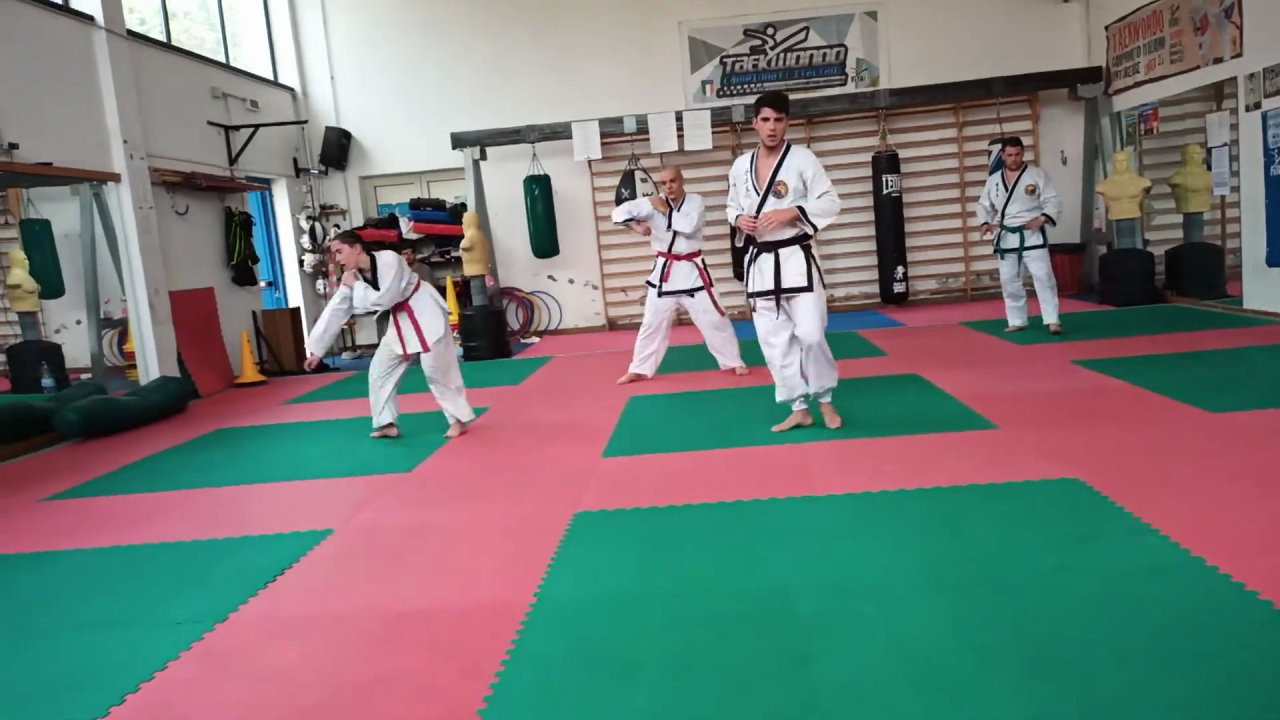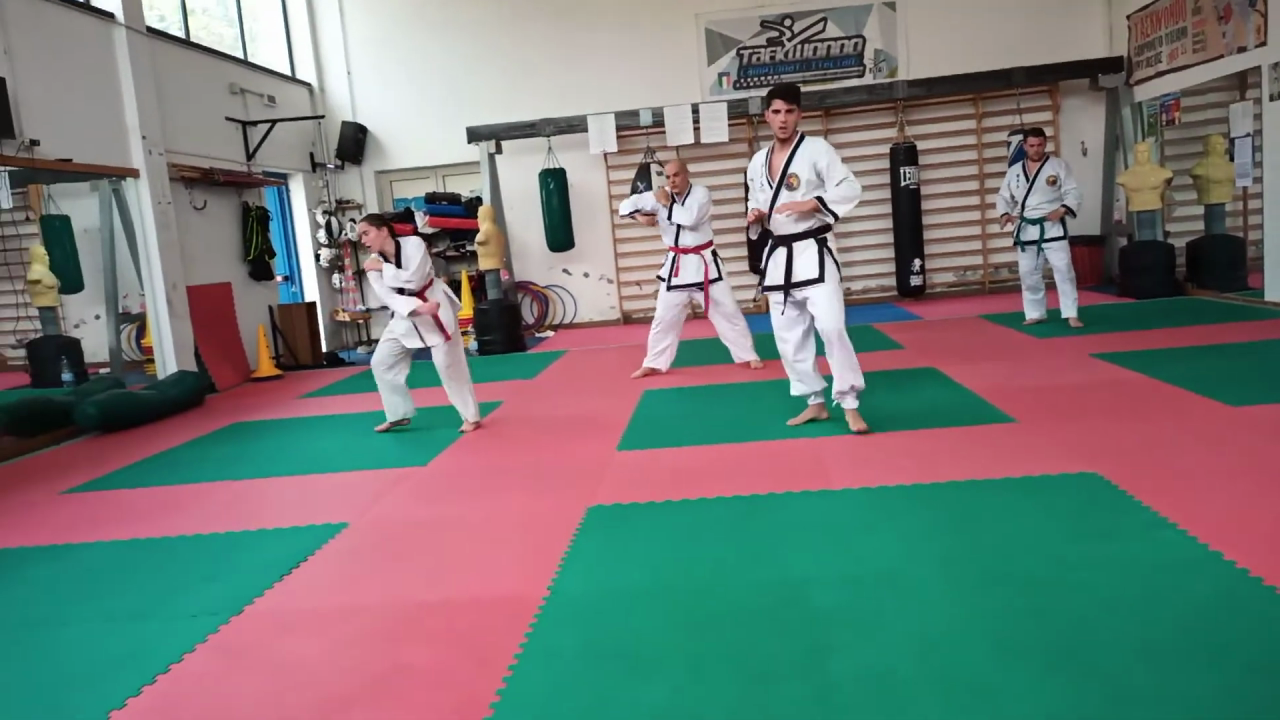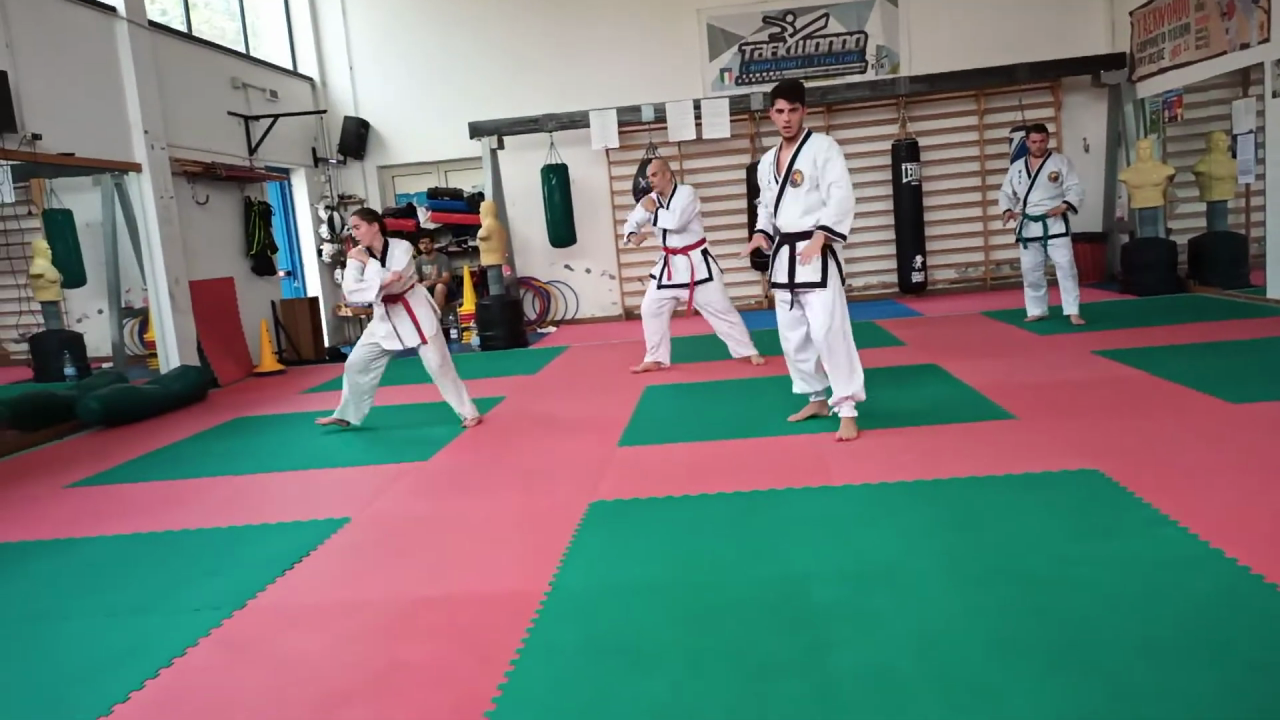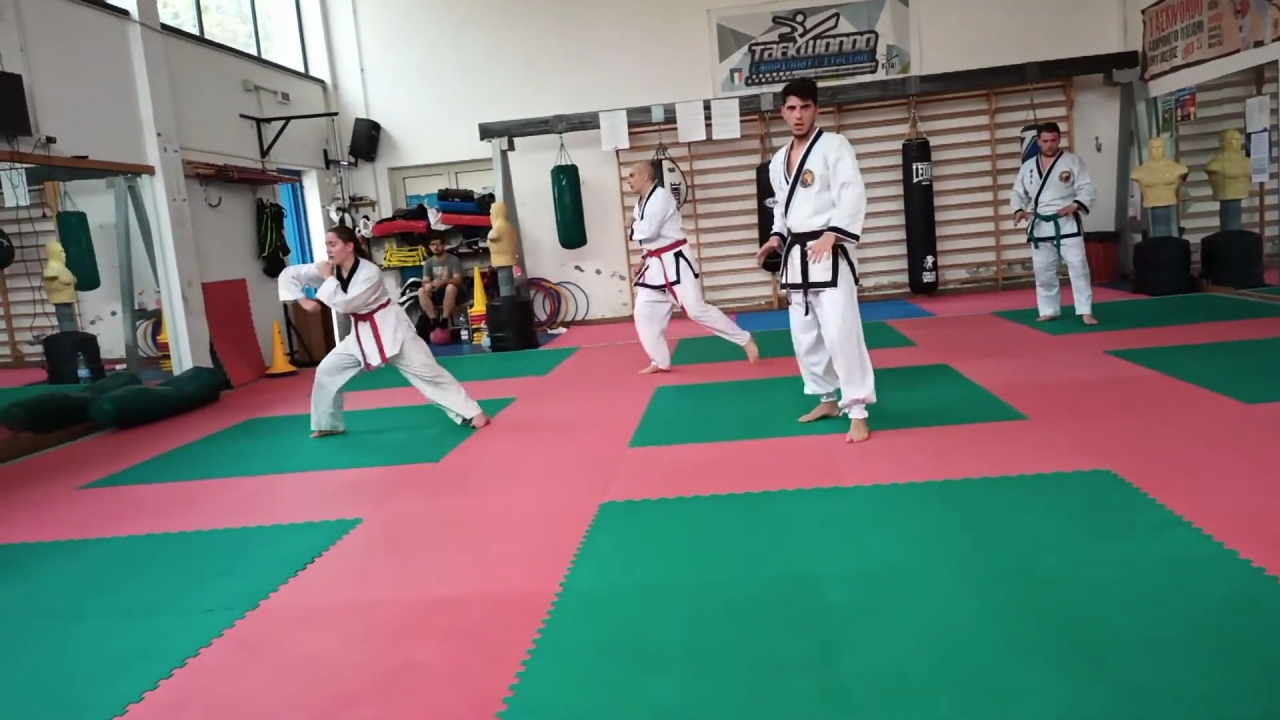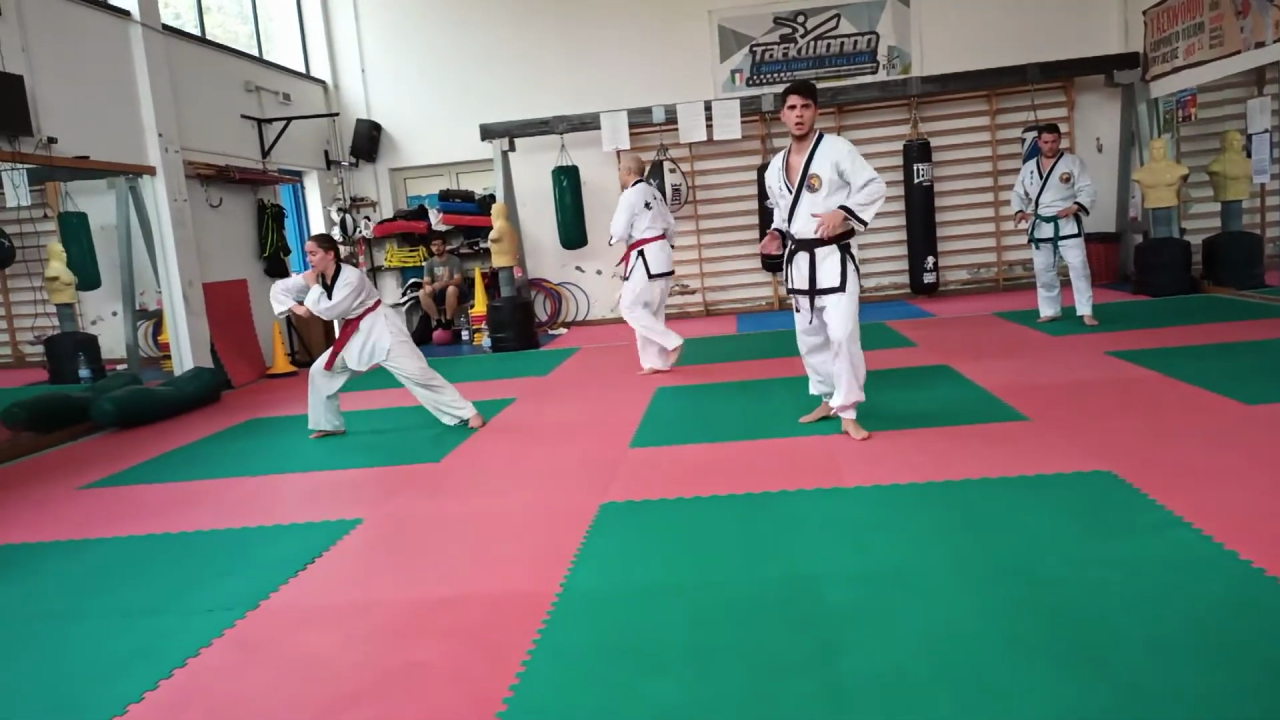
dt=0.2s
person 1, frame 1
left shoulder: (803, 159)
right shoulder: (741, 166)
left elbow: (830, 202)
right elbow: (732, 206)
left wrist: (791, 213)
right wrist: (739, 220)
left hip: (796, 259)
right hip: (760, 263)
left knee: (811, 334)
right knee: (775, 342)
left ankle: (824, 399)
right ankle: (799, 408)
person 1, frame 2
left shoulder: (817, 149)
right shoulder: (758, 161)
left elbow: (849, 190)
left wrist: (810, 204)
right wrist: (756, 214)
left hip: (812, 252)
right hip: (776, 256)
left knee: (831, 326)
right knee: (789, 336)
left ankle: (850, 402)
right ankle: (816, 401)
person 1, frame 3
left shoulder: (823, 146)
right shoulder: (767, 161)
left elbow: (841, 194)
left wrist: (821, 236)
right wrist: (762, 235)
left hip: (817, 253)
right hip: (784, 255)
left knee: (829, 331)
right knee: (793, 335)
left ankle: (847, 410)
right ankle: (817, 398)
person 1, frame 4
left shoulder: (833, 145)
right shoulder: (779, 161)
left elbow: (853, 193)
left wrist: (831, 235)
right wrist: (777, 239)
left hip: (829, 255)
right hip: (796, 256)
left knee: (840, 331)
right knee: (805, 336)
left ankle: (857, 412)
right ankle: (827, 399)
person 1, frame 5
left shoulder: (837, 148)
right shoulder: (776, 166)
left elbow: (875, 187)
left wrist: (842, 213)
right wrist: (777, 234)
left hip: (833, 258)
right hip: (799, 260)
left knee: (842, 333)
right knee: (809, 337)
left ankle: (848, 412)
right ankle: (828, 399)
person 2, frame 1
left shoulder: (696, 201)
right shoulder: (653, 203)
left elbow: (688, 226)
right elbow: (620, 211)
left wrist: (665, 210)
right wrist: (634, 224)
left hip: (693, 270)
right hip: (665, 271)
left knee: (714, 318)
right knee: (652, 322)
left ankle: (734, 362)
right ankle: (639, 369)
person 2, frame 2
left shoulder: (701, 193)
right shoulder: (661, 196)
left elbow: (690, 218)
right elbow: (627, 205)
left wrist: (668, 203)
right wrist: (639, 215)
left hip: (703, 262)
right hip: (676, 263)
left knee: (727, 310)
right knee: (666, 316)
left ankle: (749, 355)
right ankle: (653, 363)
person 2, frame 3
left shoulder: (687, 193)
right shoulder: (651, 199)
left elbow: (676, 222)
right elbow: (633, 221)
left wrist: (654, 209)
right wrist: (630, 236)
left hip: (695, 261)
right hip: (670, 264)
left knee: (720, 308)
right knee: (651, 310)
left ankle: (750, 351)
right ankle: (655, 358)
person 2, frame 4
left shoulder: (660, 197)
right shoulder: (642, 202)
left elbow: (647, 232)
left wrist: (634, 226)
right wrist: (645, 257)
left hip: (676, 262)
right hip: (659, 264)
left knee: (697, 309)
right knee: (643, 314)
left ankle: (744, 340)
right ankle: (659, 361)
person 2, frame 5
left shoulder: (630, 195)
right shoulder: (654, 193)
left elbow: (619, 233)
right elbow: (670, 226)
left wrist: (615, 239)
left hip: (646, 257)
right hip: (661, 253)
left knee: (631, 309)
right knee: (650, 312)
left ankle: (672, 343)
right ankle: (656, 362)
person 3, frame 1
left shoulder: (389, 260)
right shoulder: (351, 278)
left elbow: (386, 300)
right elbow: (335, 312)
left wrist: (356, 285)
right wrist: (316, 349)
left hip: (423, 311)
right hip: (398, 320)
left knee: (436, 368)
right knee: (380, 370)
left ankle: (458, 419)
right ankle: (386, 424)
person 3, frame 2
left shoulder: (414, 243)
right shoulder: (374, 263)
left elbow: (413, 278)
right elbow: (388, 295)
left wrist: (383, 268)
right wrist: (418, 306)
left hip: (435, 304)
right hip: (405, 314)
left knee: (447, 363)
right knee: (382, 362)
left ankle: (471, 416)
right ankle: (399, 414)
person 3, frame 3
left shoulder: (402, 247)
right shoulder: (357, 256)
left elbow: (399, 279)
right elbow: (353, 291)
left wrist: (367, 262)
right wrist: (384, 282)
left hip: (414, 311)
right hip: (385, 317)
left knee: (437, 364)
right knee: (357, 364)
left ankle: (469, 412)
right ankle: (346, 415)
person 3, frame 4
left shoulder: (370, 273)
right shoulder: (326, 269)
left elbow: (344, 305)
right elbow: (288, 275)
left wrist: (329, 280)
right wrist: (302, 301)
left hip: (389, 327)
right hip: (361, 333)
left knee: (425, 369)
right knee: (326, 372)
left ankle: (472, 412)
right ankle: (330, 424)
person 3, frame 5
left shoulder: (352, 277)
right shoulder: (314, 278)
left elbow: (330, 311)
right elbow: (278, 289)
left wrist: (314, 288)
right wrist: (295, 307)
left hip: (381, 329)
right hip: (354, 334)
left knee: (417, 373)
right knee: (320, 372)
left ankle: (467, 412)
right ankle: (329, 425)
person 4, frame 1
left shoulder: (1037, 175)
right shoulder: (994, 180)
left elbow: (1052, 201)
right elbow: (984, 205)
left wrist: (1042, 218)
right wrist: (985, 223)
left hip: (1032, 235)
right hip: (1006, 237)
left knee: (1043, 277)
right knee: (1009, 281)
left ankle: (1053, 320)
right ankle: (1017, 320)
person 4, frame 2
left shoulder: (1059, 166)
right shoulder: (1014, 171)
left elbow: (1073, 193)
right elbow: (1003, 196)
left wrist: (1062, 209)
right wrist: (1005, 213)
left hip: (1052, 227)
right hip: (1026, 229)
left knee: (1063, 269)
right knee: (1028, 273)
left ankle: (1071, 315)
right ankle: (1035, 313)
person 4, frame 3
left shoulder: (1061, 162)
right shoulder: (1017, 167)
left elbow: (1075, 189)
right elbow: (1006, 193)
left wrist: (1064, 206)
right wrist: (1007, 210)
left hip: (1054, 224)
right hip: (1028, 226)
left knee: (1066, 266)
right knee: (1031, 270)
left ankle: (1073, 312)
right ankle: (1037, 310)
person 4, frame 4
left shoulder: (1072, 161)
right shoulder: (1028, 166)
left elbow: (1087, 189)
right elbow: (1017, 193)
left wrist: (1074, 205)
right wrist: (1019, 210)
left hip: (1067, 224)
right hip: (1040, 226)
left knee: (1078, 266)
right knee: (1042, 270)
left ankle: (1085, 312)
right ankle: (1049, 310)
person 4, frame 5
left shoulder: (1073, 162)
right shoulder: (1028, 167)
left elbow: (1087, 191)
right elbow: (1018, 194)
left wrist: (1075, 207)
right wrist: (1019, 211)
left hip: (1067, 225)
right hip: (1040, 227)
left knee: (1078, 266)
right knee: (1043, 271)
left ankle: (1086, 312)
right ankle: (1050, 311)
